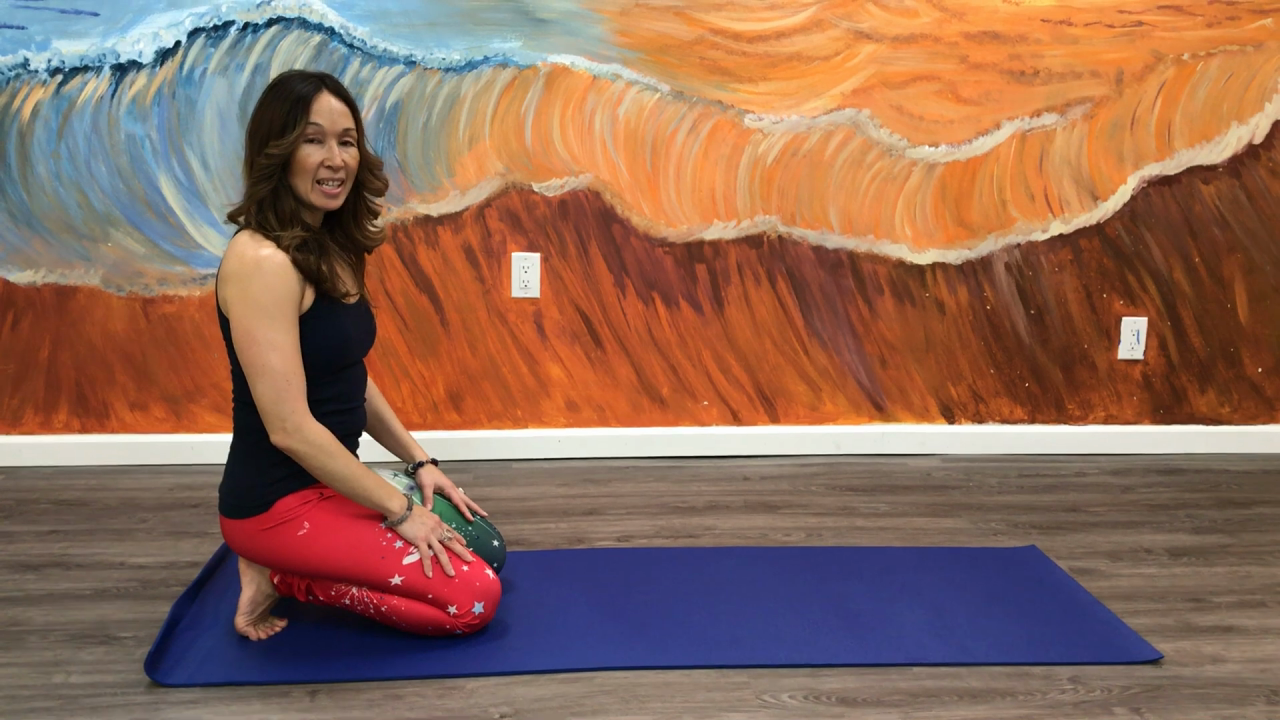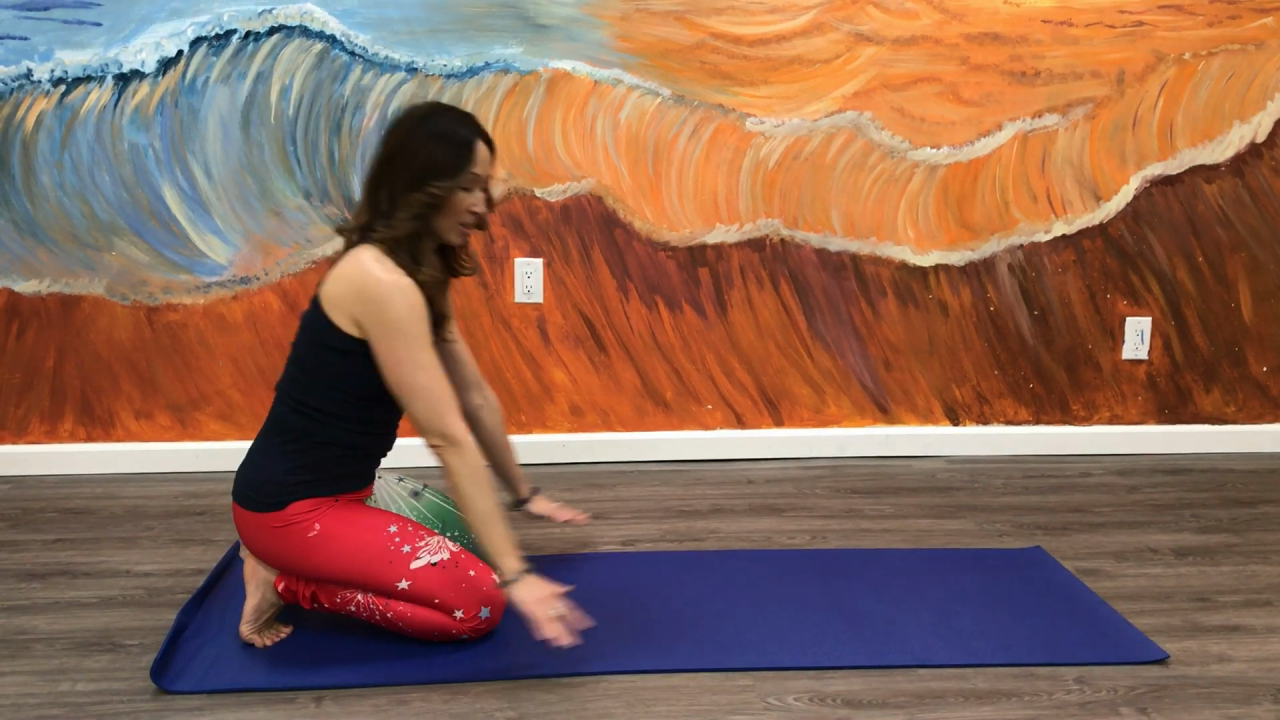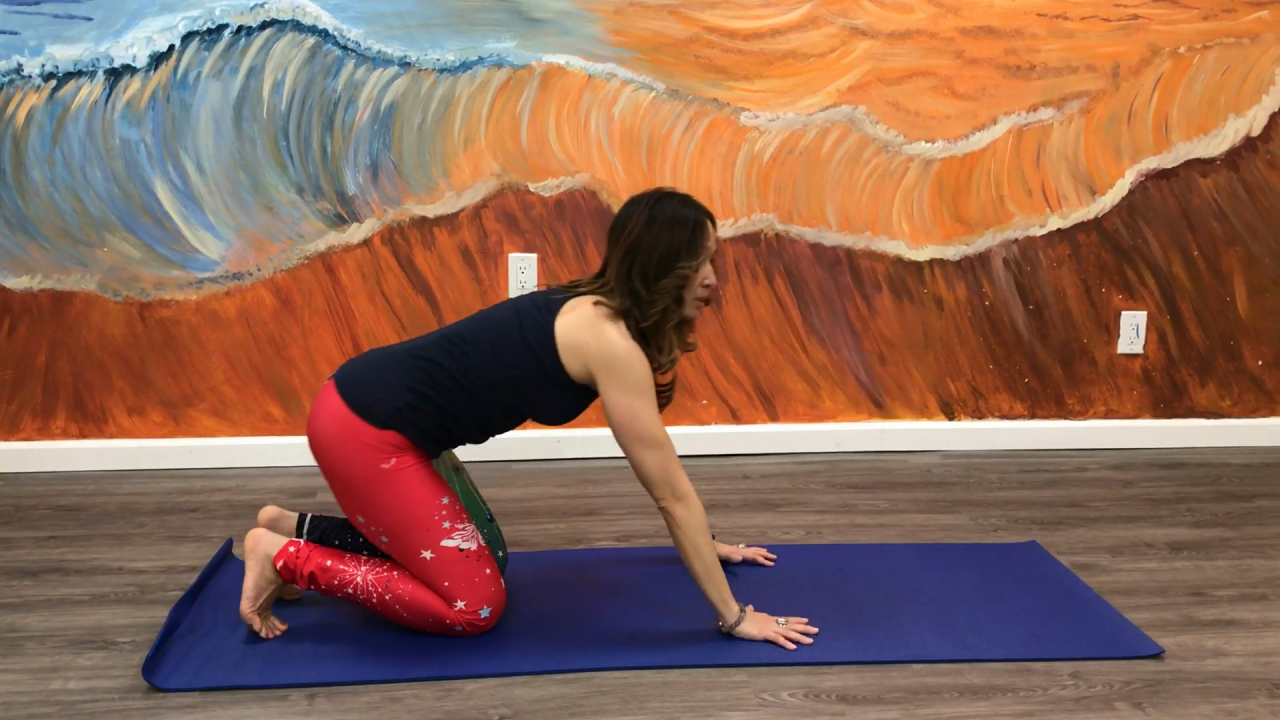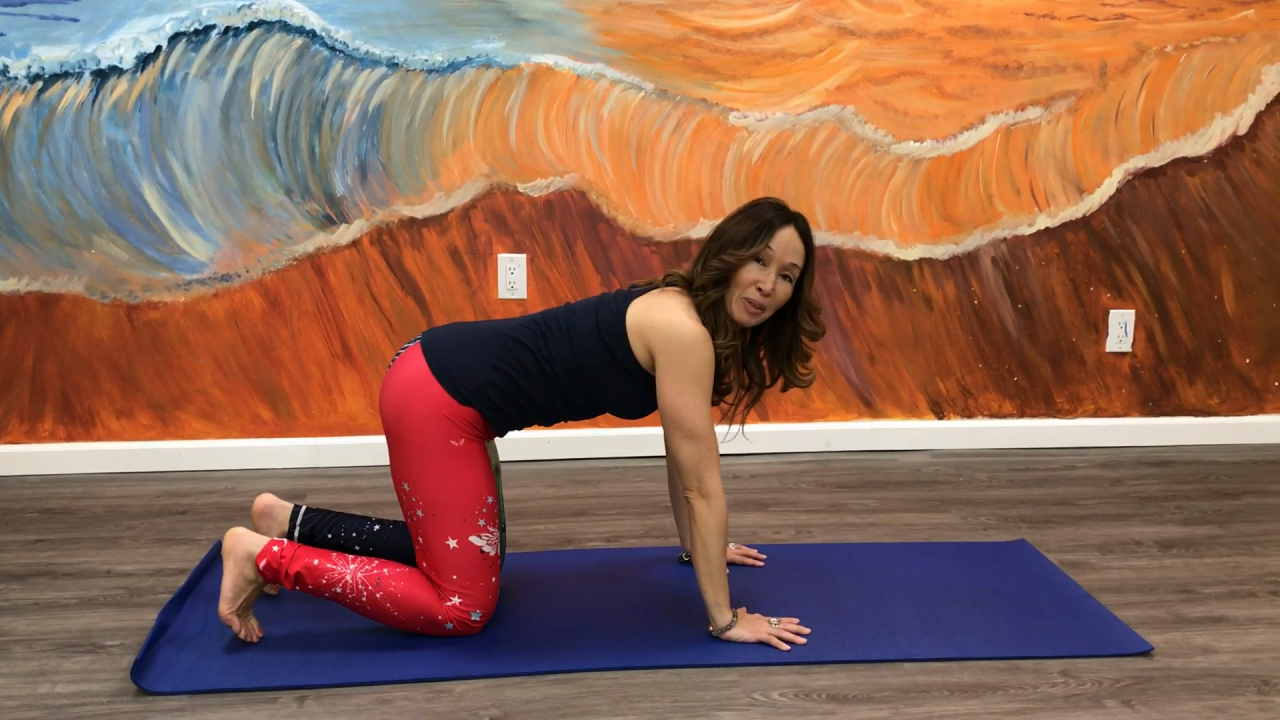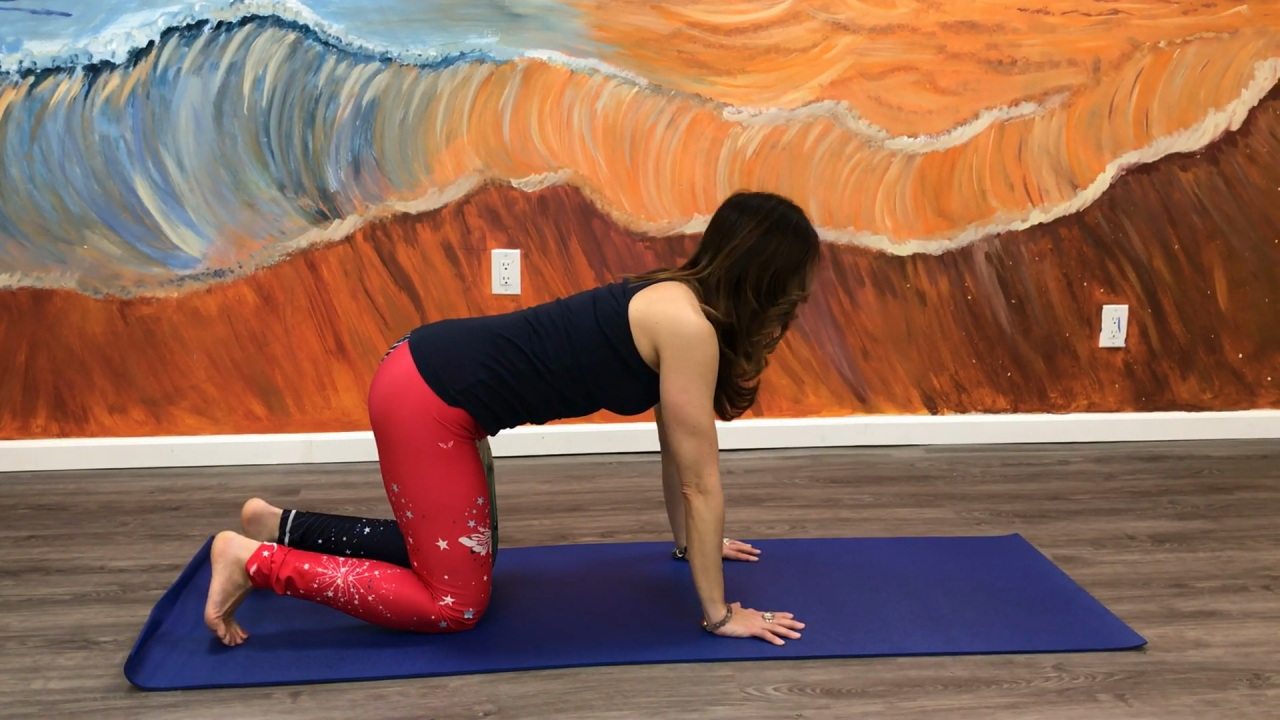
dt=1s
person 1, frame 1
left shoulder: (330, 246)
right shoulder: (262, 261)
right elbow: (289, 426)
left wrist: (419, 462)
right wrist: (399, 510)
left hip: (322, 485)
right hip: (279, 502)
left knee: (479, 548)
right knee: (473, 597)
left ankle: (288, 568)
right ankle: (281, 576)
person 1, frame 2
left shoulder: (409, 270)
right shoulder: (382, 283)
left elbow: (473, 393)
right elbow: (449, 439)
left wrist: (522, 494)
right wrist: (514, 576)
left hip: (333, 492)
right hip: (293, 504)
left knee: (456, 565)
right knee: (476, 601)
left ankle: (295, 568)
right ankle: (286, 584)
person 1, frame 3
left shoulder: (600, 316)
right shoulder: (611, 342)
left elbow: (664, 474)
right elbow: (672, 490)
left wrist: (705, 546)
right wrist: (734, 615)
left hip: (373, 411)
right hip: (365, 427)
left knee: (470, 558)
right knee: (474, 604)
left ankle: (296, 528)
right ankle: (285, 558)
person 1, frame 4
left shoulder: (695, 318)
right shoulder: (685, 331)
left elbow: (682, 462)
right elbow: (703, 484)
left wrist: (698, 548)
right wrist: (725, 618)
left hip: (443, 381)
right hip: (436, 397)
left knee: (465, 558)
right knee: (461, 605)
left ankle: (291, 522)
right ankle: (262, 553)
person 1, frame 5
left shoulder: (679, 303)
right shoulder: (688, 326)
left elbow: (676, 453)
right elbow: (700, 480)
left wrist: (688, 543)
right wrist: (719, 613)
left hip: (433, 378)
right hip: (425, 398)
left knee: (454, 552)
right knee: (455, 603)
left ankle: (283, 527)
right ankle: (251, 560)
